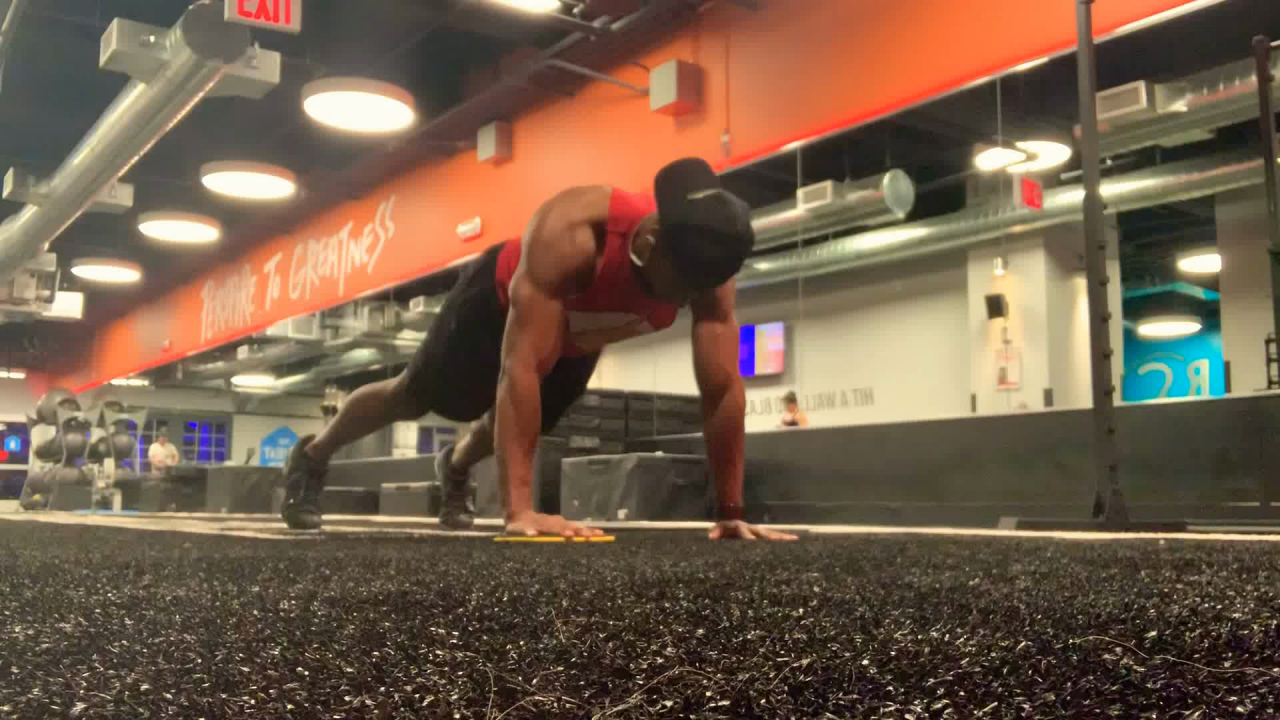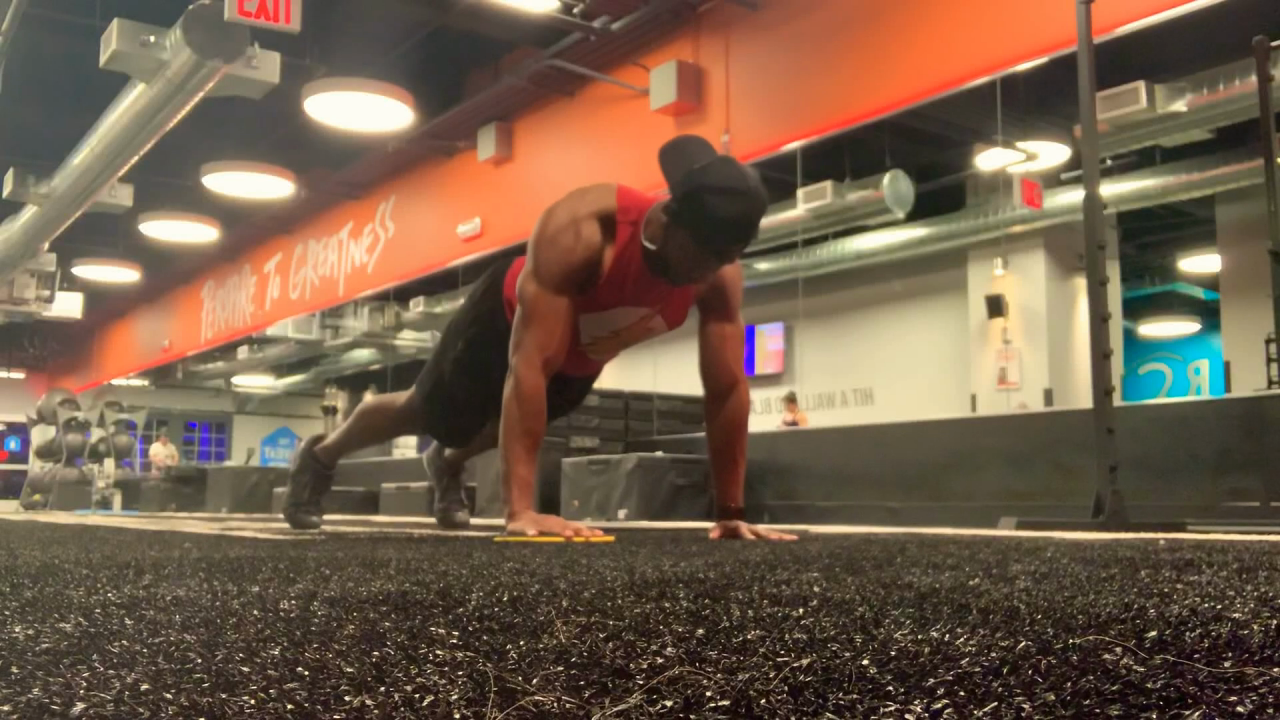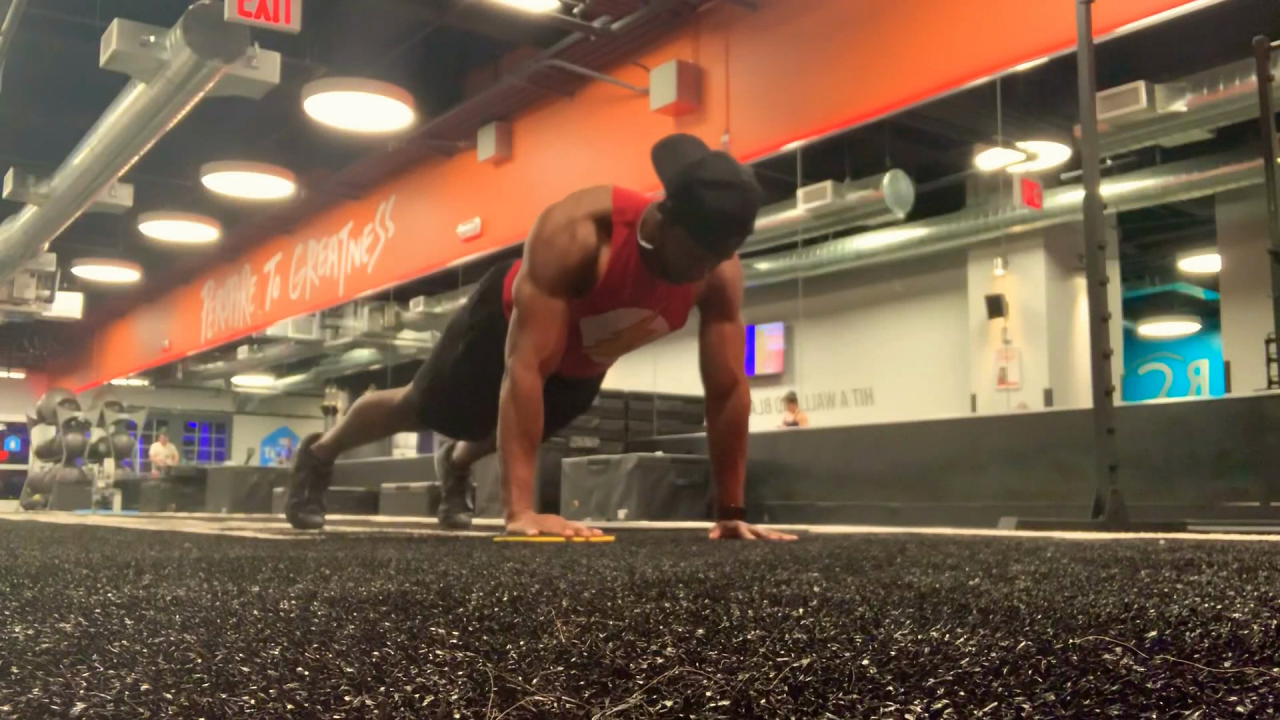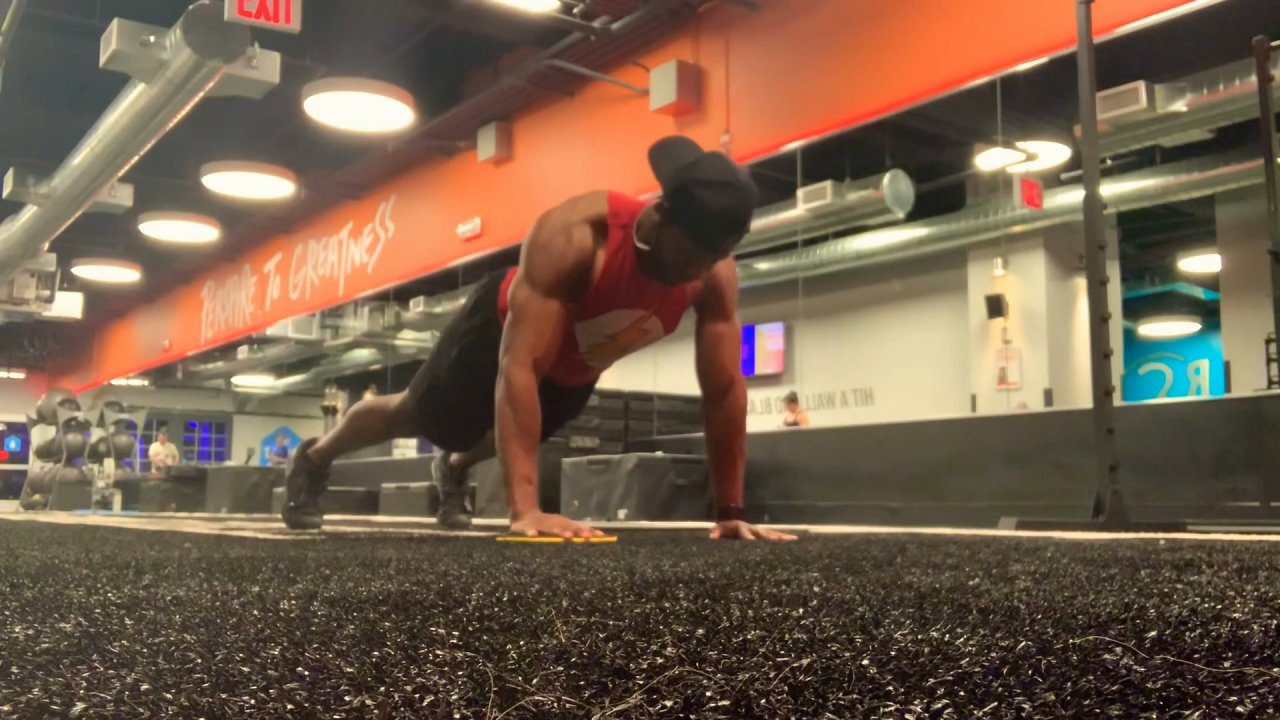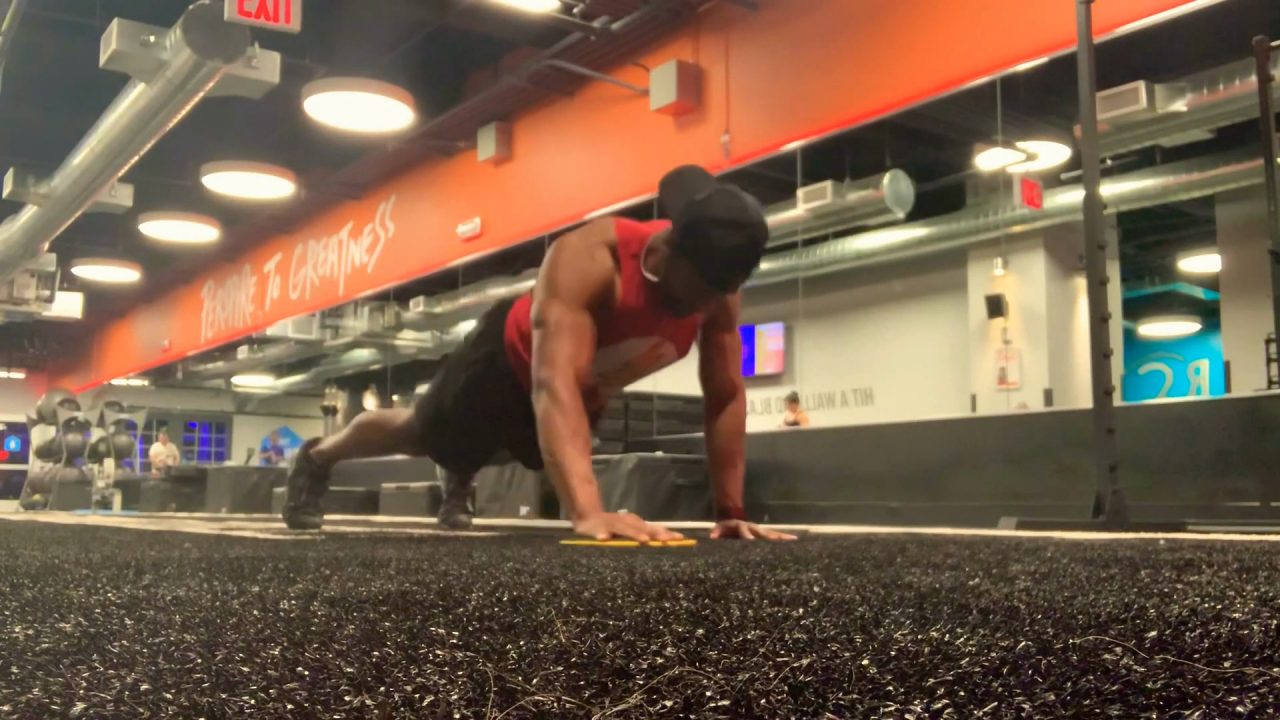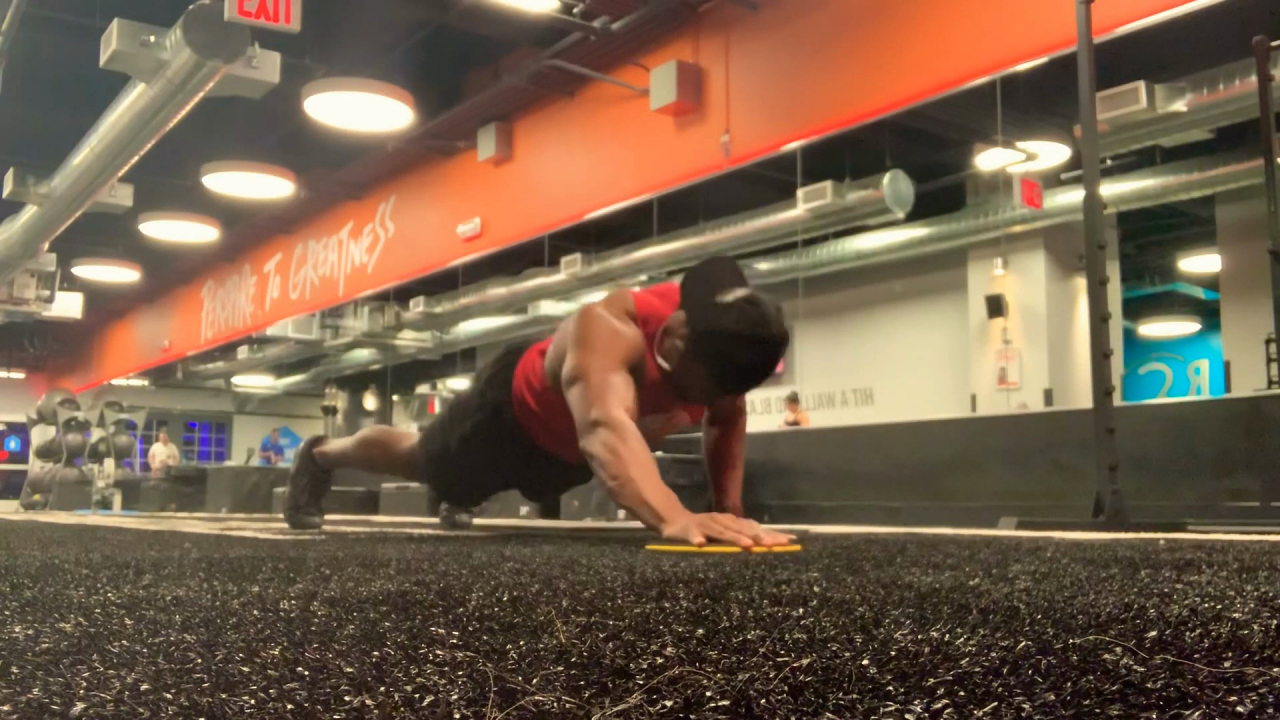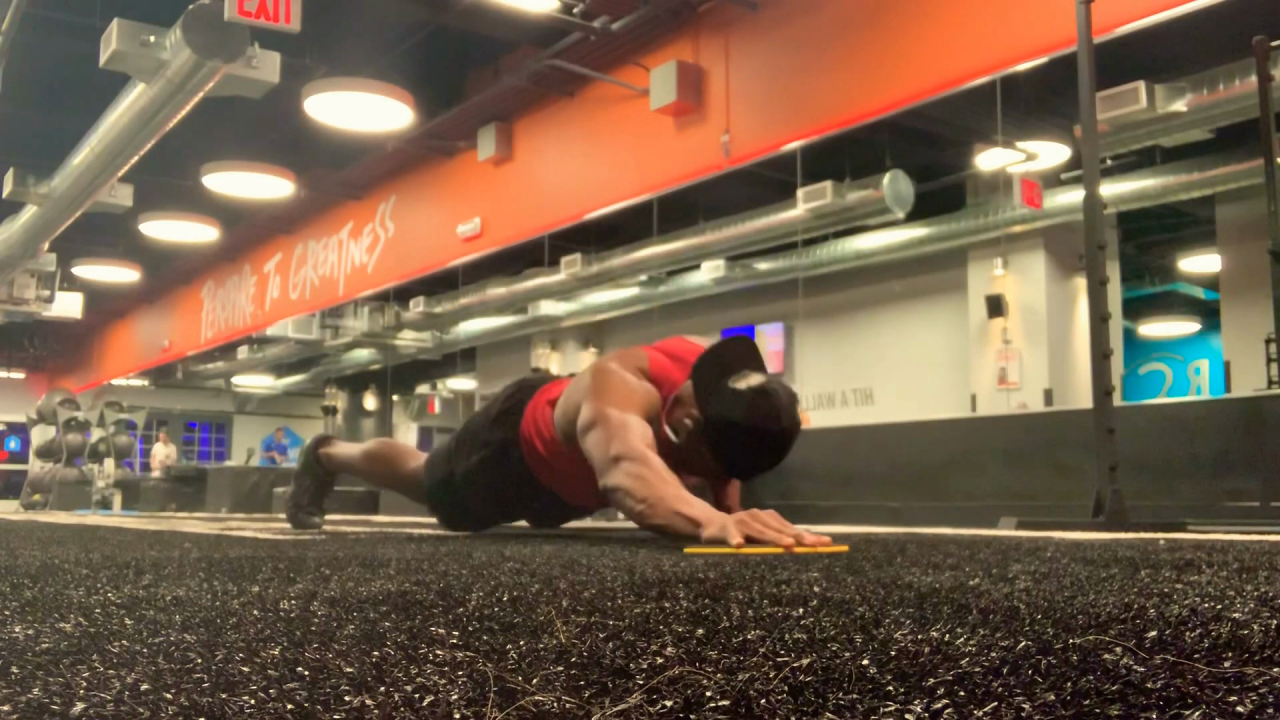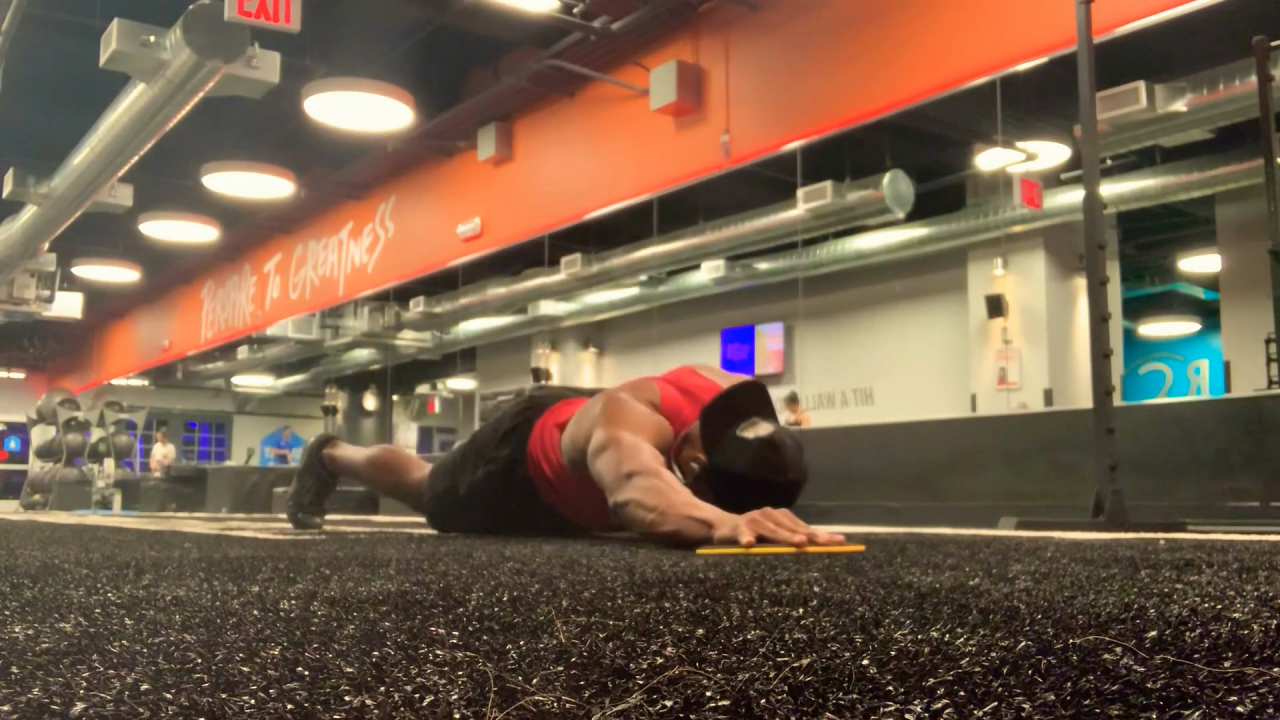
dt=0.4s
person 1, frame 1
left shoulder: (704, 271)
right shoulder: (570, 231)
left elbow: (723, 387)
right elbow: (520, 367)
left wrist: (731, 511)
right wrist: (519, 509)
left hip: (578, 339)
right hip: (497, 303)
left knee: (529, 422)
right knee: (411, 395)
left ankle: (455, 467)
right ankle: (312, 456)
person 1, frame 2
left shoulder: (719, 273)
right shoulder: (579, 229)
left elbow: (727, 388)
right elbow: (528, 368)
left wrist: (730, 513)
right wrist: (520, 509)
left hip: (583, 360)
right hip: (506, 322)
left knee: (509, 425)
right knee: (421, 413)
left ankle: (448, 464)
right ankle: (320, 458)
person 1, frame 3
left shoulder: (720, 273)
right shoulder: (575, 231)
left elbow: (728, 387)
right elbow: (524, 367)
left wrist: (731, 511)
right wrist: (519, 510)
left hip: (584, 364)
right hip: (505, 324)
left knee: (521, 430)
right knee: (419, 410)
left ankle: (455, 467)
right ankle: (318, 455)
person 1, frame 4
left shoulder: (714, 275)
right shoulder: (572, 236)
left elbow: (724, 388)
right elbow: (518, 368)
left wrist: (731, 511)
right wrist: (524, 508)
left hip: (576, 372)
right hip: (498, 332)
left knee: (512, 435)
right knee: (413, 418)
left ankle: (454, 471)
right ankle: (314, 459)
person 1, frame 5
left shoulder: (713, 285)
right shoulder: (587, 261)
left elbow: (726, 398)
right elbow: (553, 388)
left wrist: (730, 509)
right wrist: (588, 512)
left hip: (591, 387)
right hip: (507, 364)
left knee: (520, 453)
right knee: (417, 435)
left ankle: (458, 484)
right ankle: (317, 460)
person 1, frame 6
left shoulder: (714, 344)
right shoulder: (609, 331)
left elbow: (729, 423)
right elbow: (605, 431)
left wrist: (727, 507)
right wrist: (674, 517)
right hip: (514, 411)
right knee: (420, 459)
left ankle: (459, 499)
right ankle: (319, 457)
person 1, frame 7
left shoulder: (724, 385)
right shoulder: (621, 389)
right elbow: (625, 470)
left wrist: (730, 512)
right wrist: (711, 520)
right hip: (521, 444)
right knee: (423, 479)
right ankle: (327, 456)
person 1, frame 8
left shoulder: (737, 403)
right shoulder: (631, 423)
right elbow: (638, 489)
left wrist: (732, 515)
right wrist: (724, 522)
left hip: (574, 421)
right hip: (526, 458)
right knee: (424, 489)
right ankle: (330, 455)
